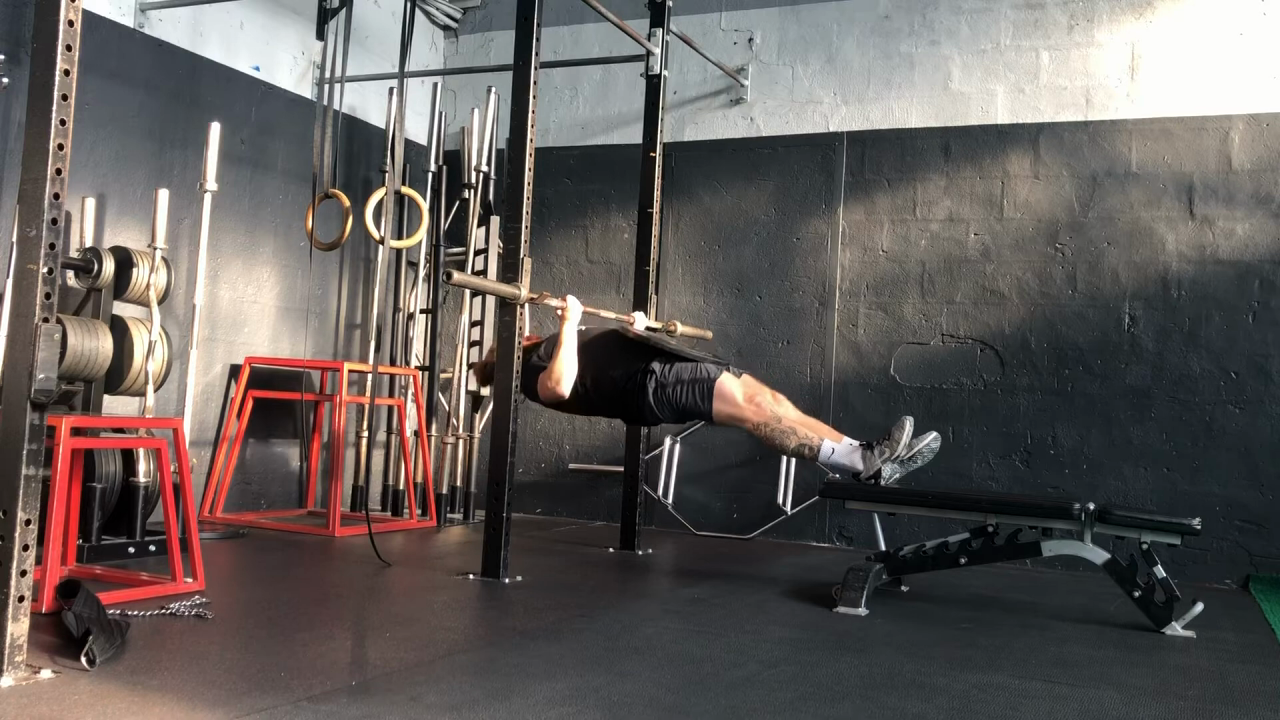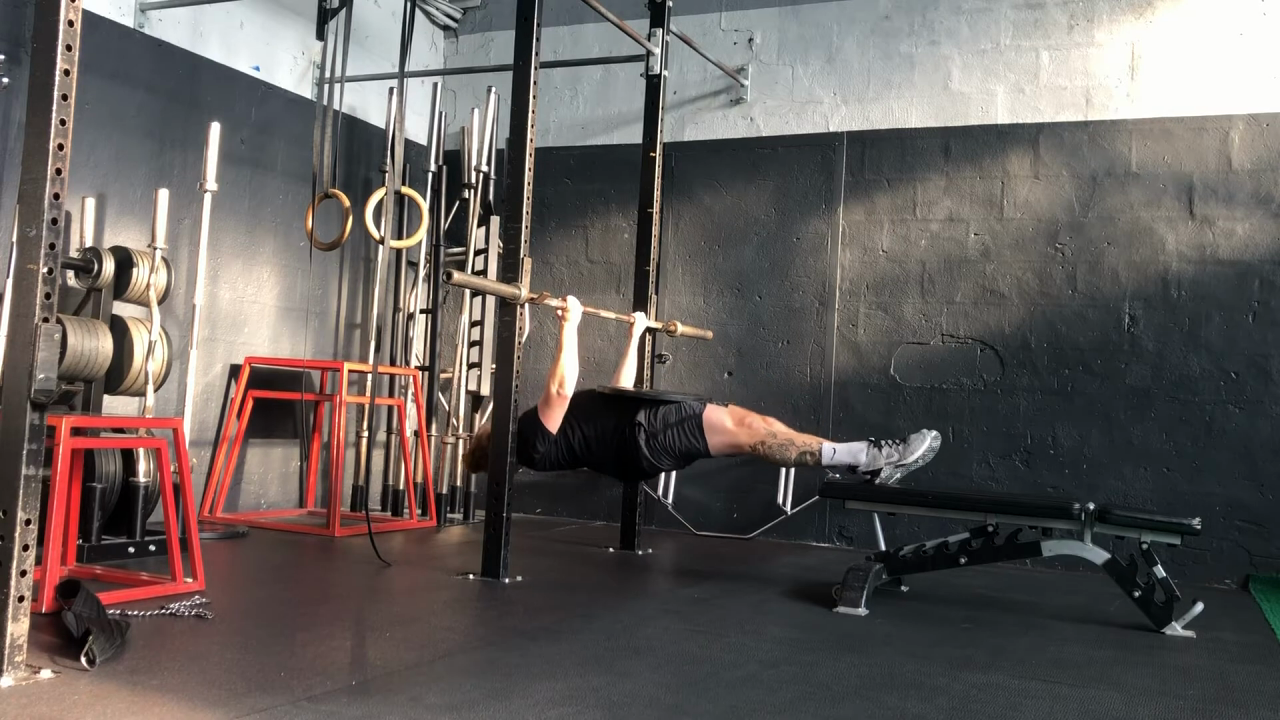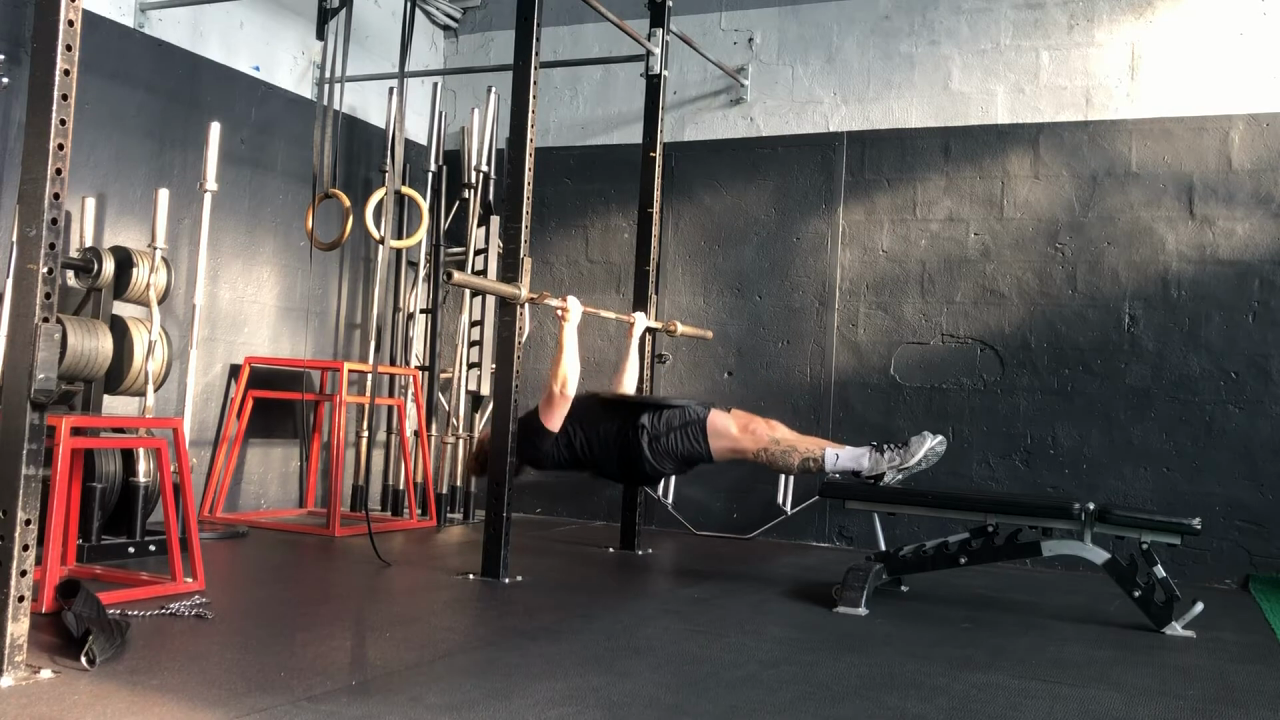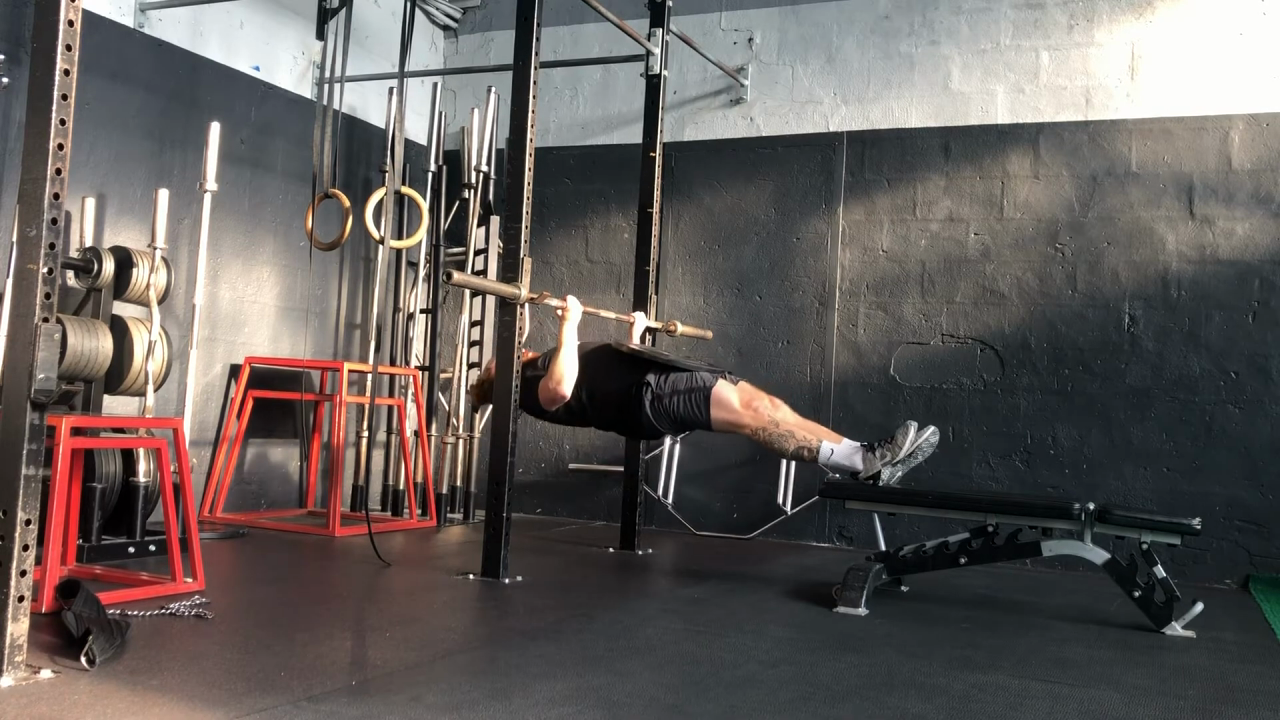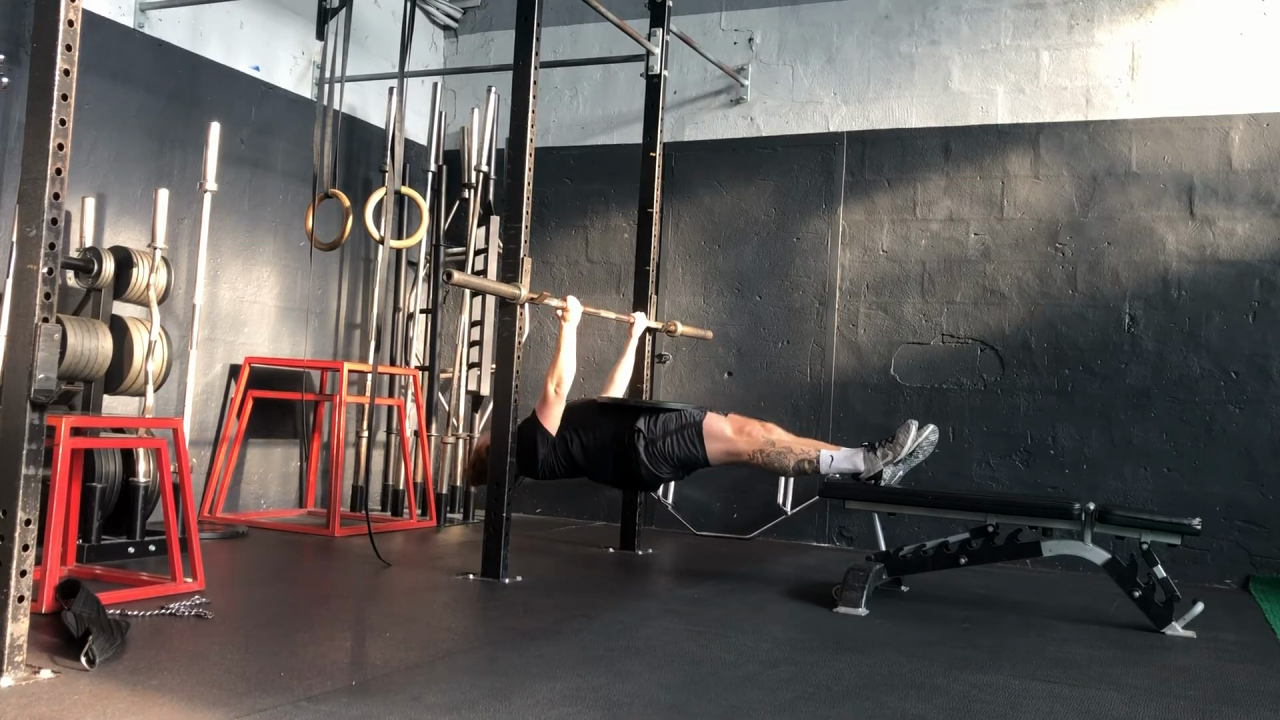
dt=1s
person 1, frame 1
left shoulder: (549, 352)
right shoulder: (532, 370)
right elbow: (561, 387)
left wrist: (636, 331)
right wrist: (567, 324)
left hip: (656, 368)
right hip: (648, 383)
left knee: (767, 399)
right knee: (751, 407)
left ankle: (869, 457)
right ankle: (864, 462)
person 1, frame 2
left shoulder: (541, 432)
right shoulder: (532, 440)
left elbow: (619, 393)
right elbow: (561, 390)
left wrist: (635, 336)
right wrist: (568, 327)
left hip: (642, 423)
right hip: (640, 436)
left knee: (754, 423)
right knee: (744, 429)
left ankle: (873, 460)
right ankle: (872, 458)
person 1, frame 3
left shoulder: (540, 432)
right shoulder: (534, 437)
left elbow: (622, 398)
right elbow: (564, 391)
left wrist: (634, 338)
right wrist: (568, 326)
left hip: (646, 426)
right hip: (643, 438)
left knee: (758, 428)
right knee: (749, 437)
left ankle: (874, 461)
right ankle: (873, 463)
person 1, frame 4
left shoulder: (543, 368)
right shoulder: (529, 388)
right elbow: (562, 389)
left wrist: (634, 333)
right wrist: (568, 324)
left hip: (650, 381)
right hip: (644, 397)
left knee: (760, 402)
right knee: (748, 410)
left ankle: (867, 459)
right ankle: (864, 460)
person 1, frame 5
left shoulder: (548, 438)
right shoulder: (532, 446)
left elbow: (611, 395)
right elbow: (557, 388)
left wrist: (634, 338)
right wrist: (569, 326)
left hip: (640, 434)
right hip: (639, 445)
left knee: (754, 429)
right knee: (743, 436)
left ankle: (868, 463)
right ankle: (866, 464)
